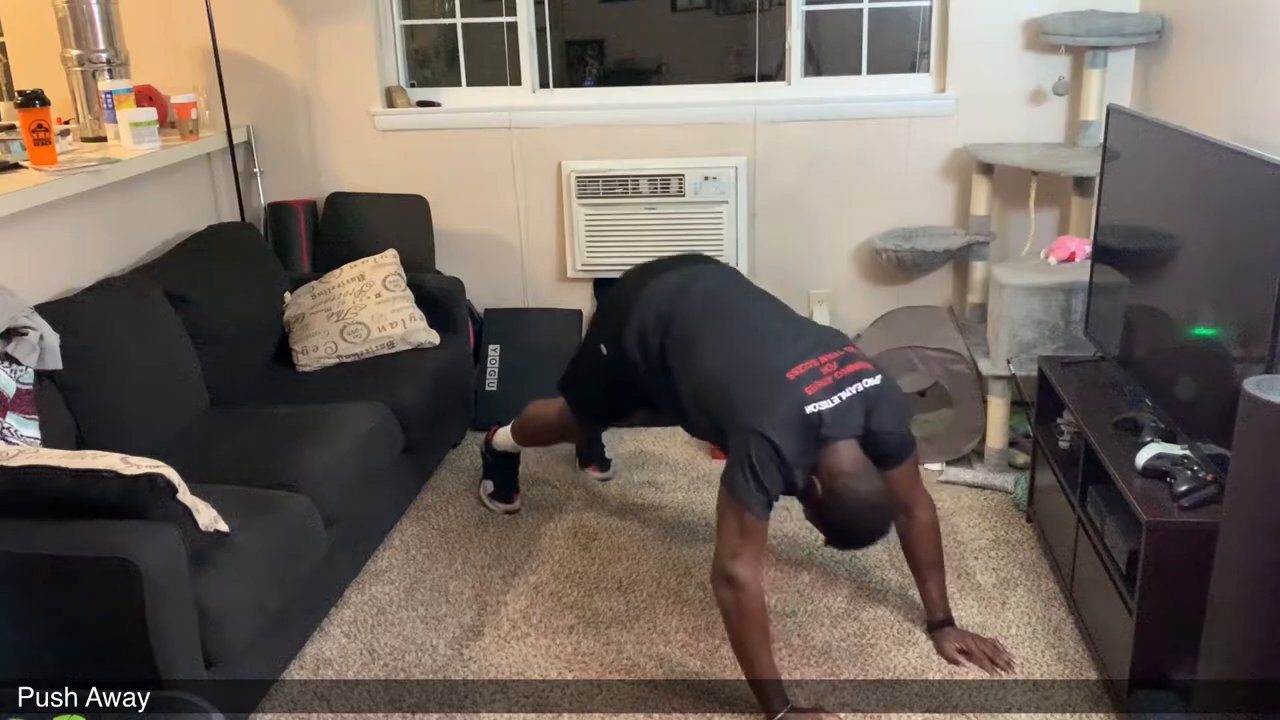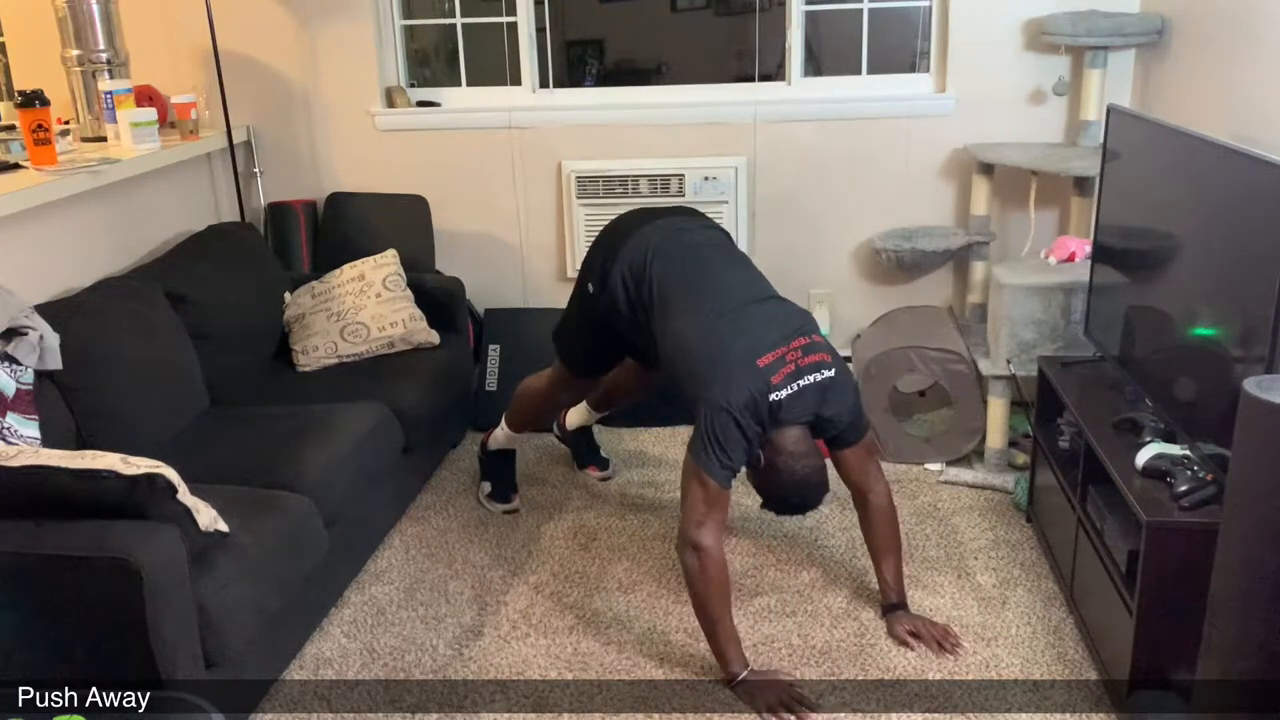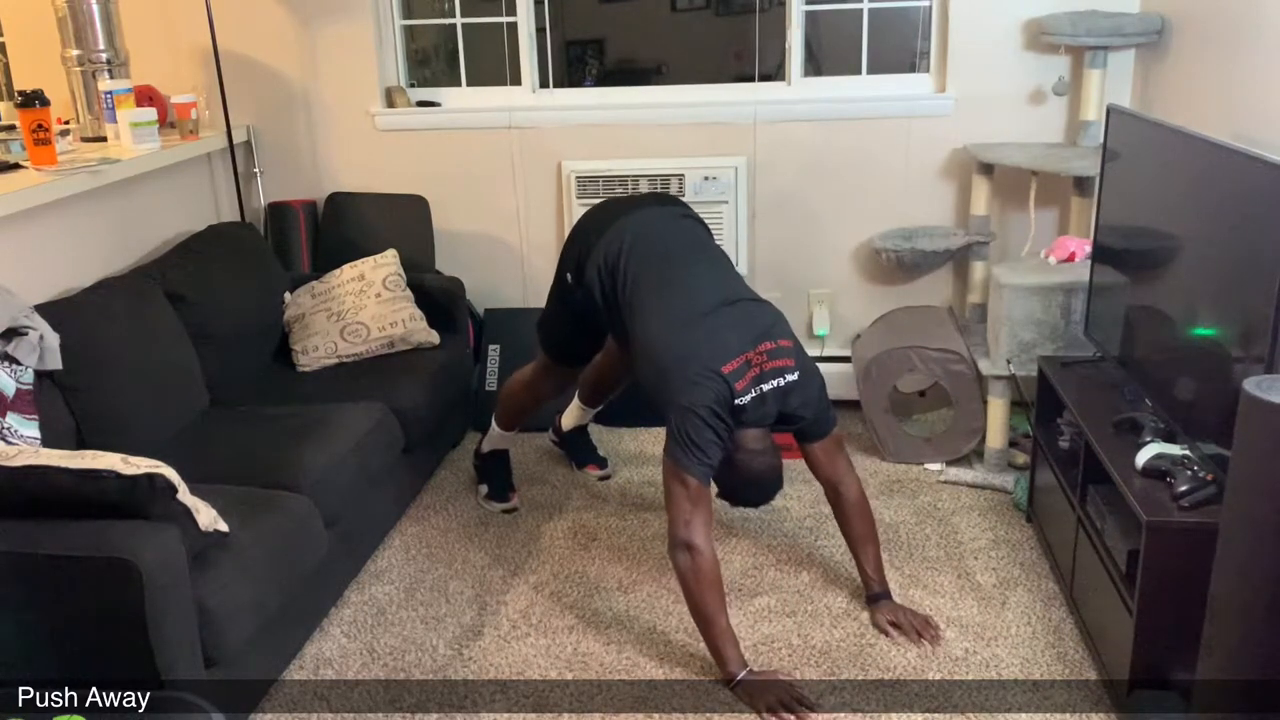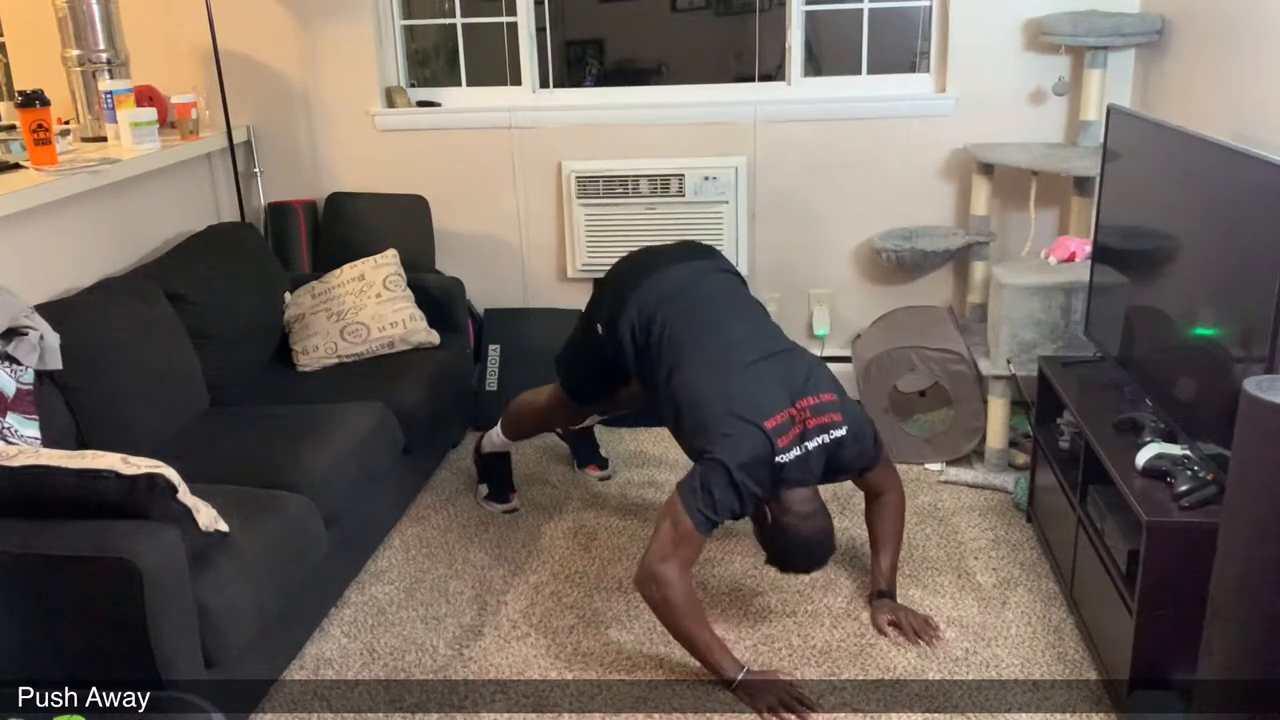
dt=1s
person 1, frame 1
left shoulder: (878, 399)
right shoulder: (772, 438)
left elbow: (915, 507)
right elbow: (736, 575)
left wrist: (942, 624)
left hip: (705, 283)
right hip: (644, 308)
left knee: (615, 409)
right knee: (578, 417)
left ankle: (588, 437)
right ankle: (502, 445)
person 1, frame 2
left shoulder: (832, 383)
right shoulder: (732, 408)
left elbow: (872, 489)
right elbow: (700, 543)
left wrist: (895, 605)
right wrist: (739, 674)
left hip: (692, 236)
right hip: (629, 256)
left knee: (641, 371)
right knee: (571, 379)
left ankle: (574, 425)
right ankle: (499, 445)
person 1, frame 3
left shoulder: (798, 379)
right shoulder: (699, 405)
left elbow: (842, 480)
right elbow: (689, 544)
left wrist: (879, 595)
right wrist: (738, 674)
left hip: (671, 223)
right hip: (604, 244)
left knee: (623, 355)
right knee: (557, 370)
left ankle: (571, 427)
right ankle: (493, 447)
person 1, frame 4
left shoulder: (846, 430)
right shoulder: (739, 466)
left elbow: (886, 489)
right elbow: (658, 575)
left wrist: (883, 593)
right wrist: (738, 677)
left hip: (706, 272)
right hip: (636, 298)
left knee: (629, 390)
right knee: (566, 404)
left ankle: (579, 428)
right ankle: (494, 445)
